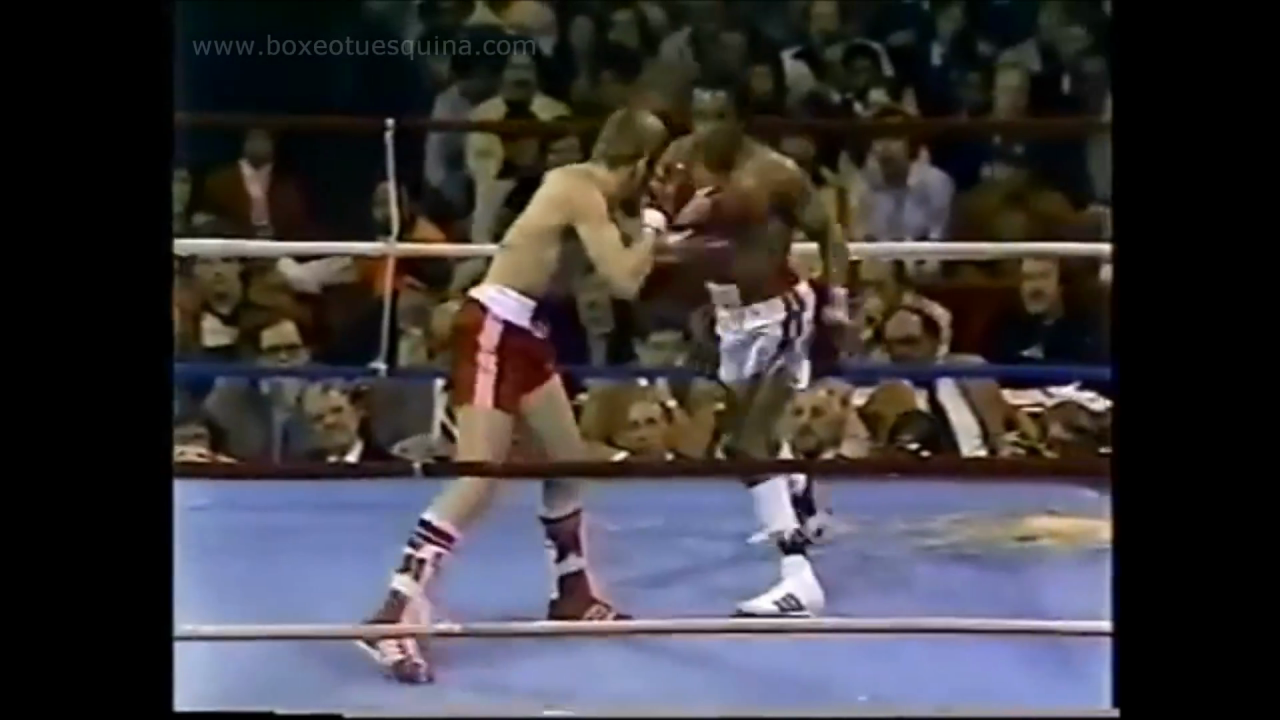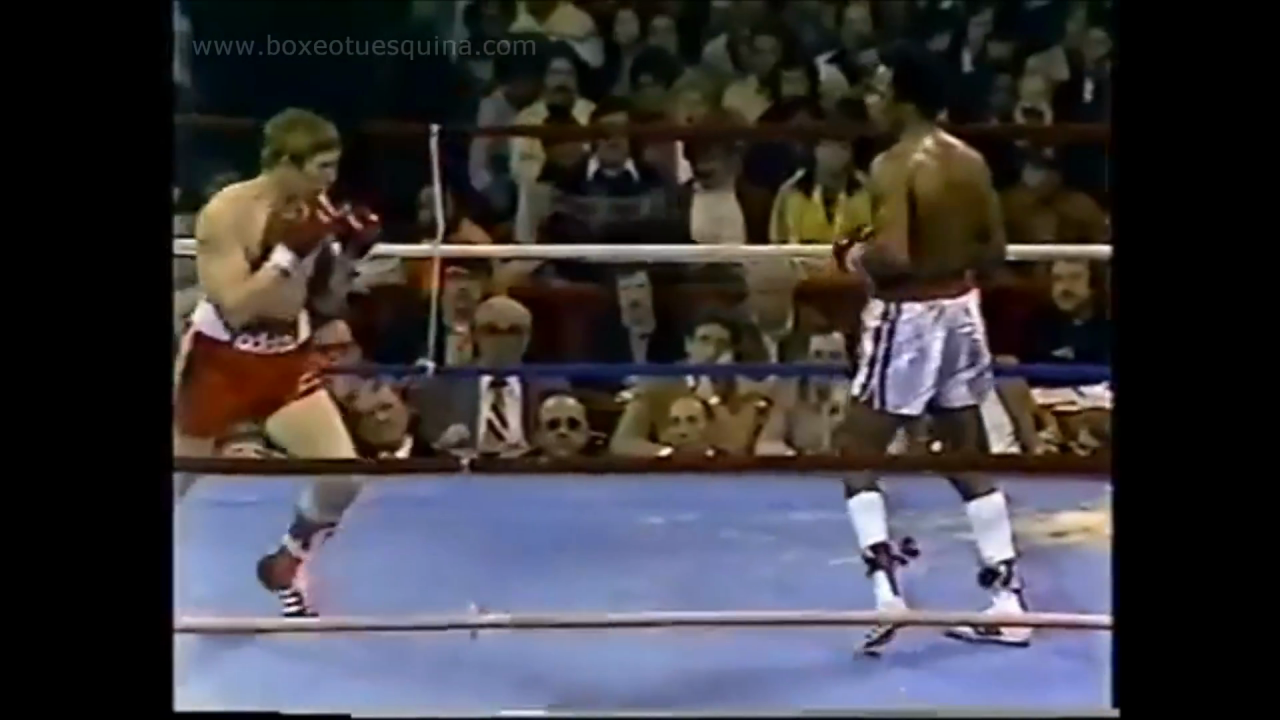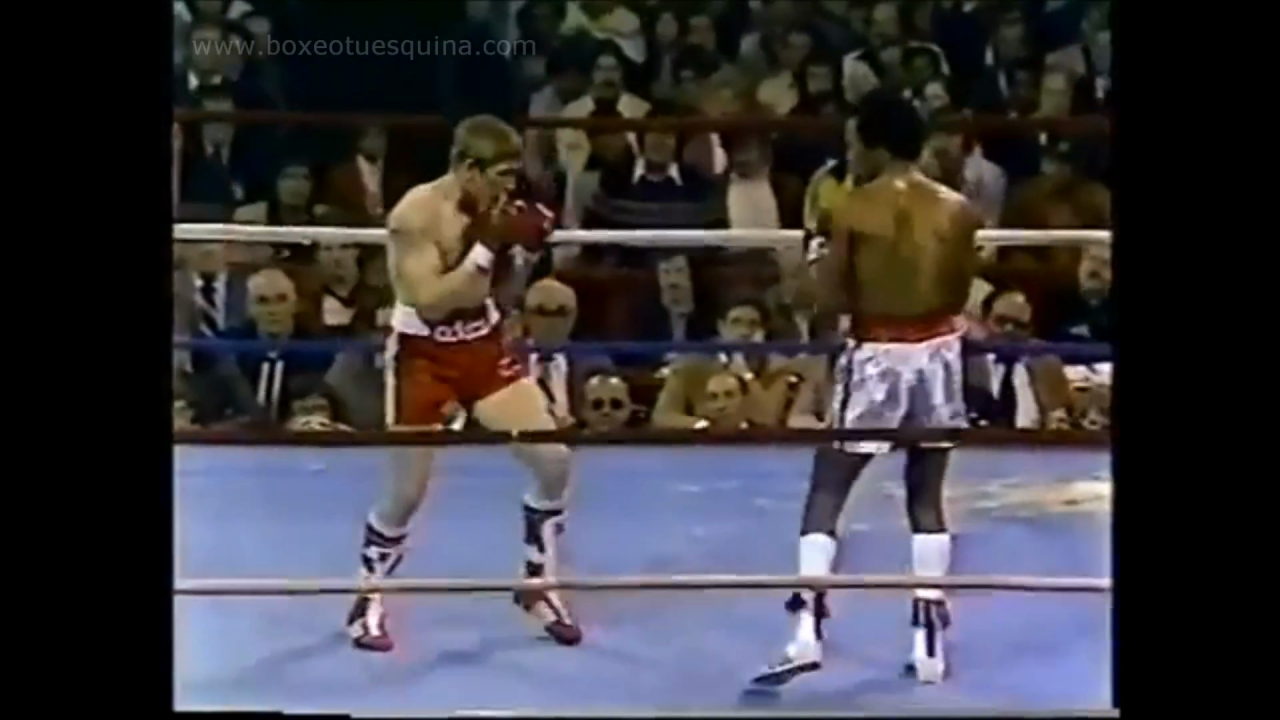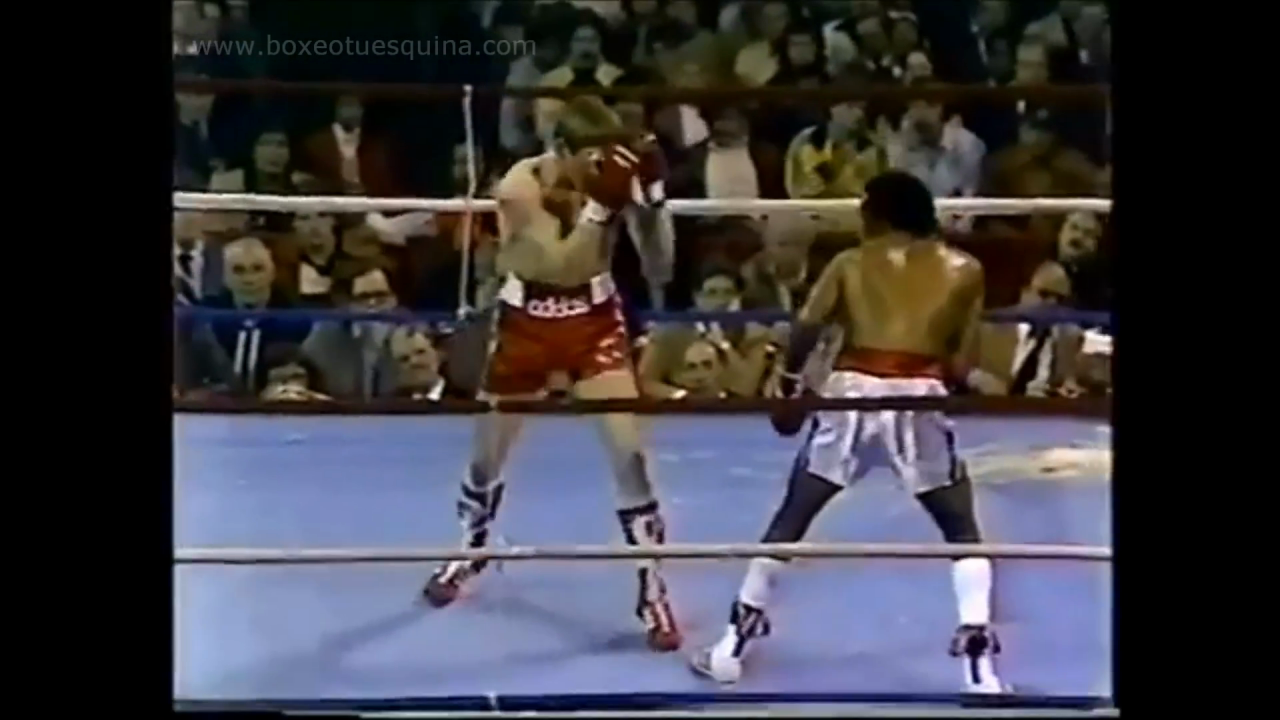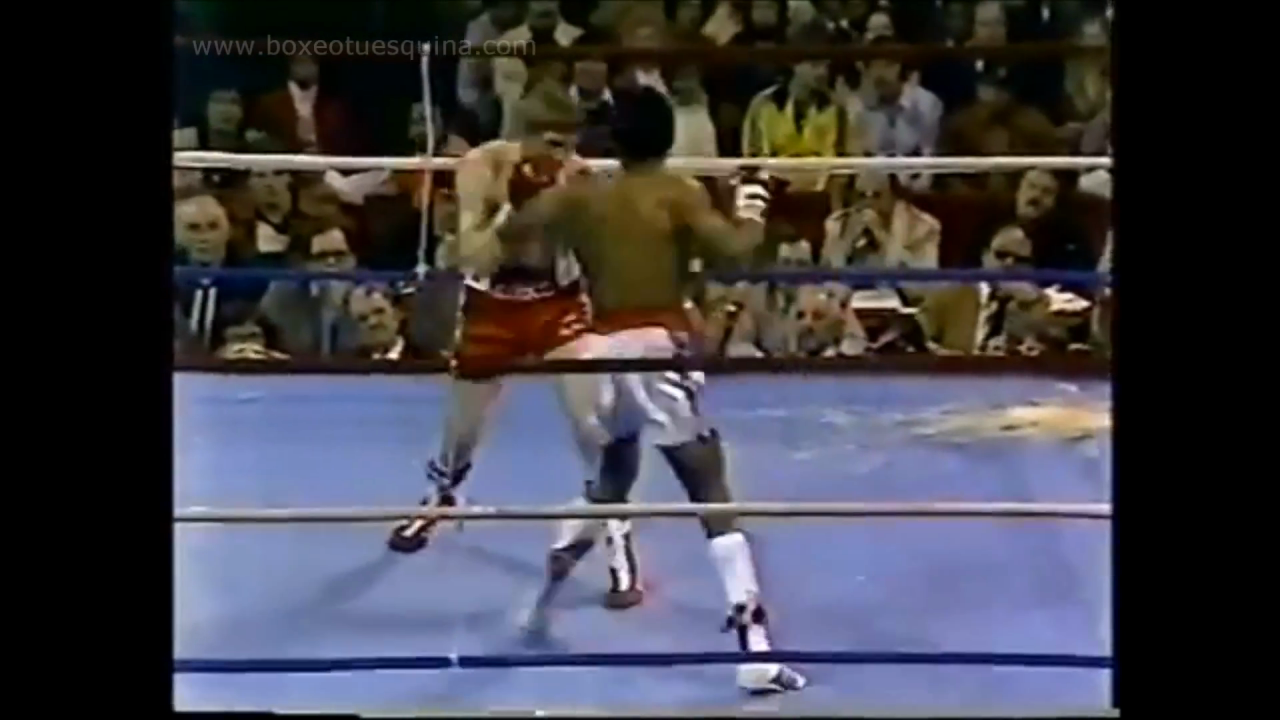
dt=1s
person 1, frame 1
left shoulder: (777, 173)
right shoulder: (682, 158)
left elbow: (829, 234)
left wrist: (835, 306)
left hip: (776, 314)
right hip: (731, 311)
left knee: (744, 442)
right knee: (750, 432)
left ankle: (800, 583)
right ankle: (798, 512)
person 1, frame 2
left shoulder: (893, 166)
right shoulder: (969, 161)
left elbow: (893, 255)
right elbow: (992, 251)
left wrist: (854, 256)
left hip: (907, 319)
right hip: (960, 311)
left knee: (860, 456)
right knee: (968, 462)
left ankle: (886, 586)
right ankle: (1007, 601)
person 1, frame 3
left shoulder: (854, 208)
right shoulder: (958, 210)
left elbow: (831, 298)
right elbow: (957, 297)
left wrist: (819, 259)
left hip: (878, 357)
right hip: (939, 352)
left knee: (826, 494)
right knee: (926, 498)
left ankle: (808, 631)
right ankle: (928, 641)
person 1, frame 4
left shoulder: (850, 263)
right shoulder: (964, 270)
left elbow: (809, 323)
right elbow: (959, 360)
left wrist: (789, 380)
left hip: (852, 390)
right hip: (919, 395)
left knee: (789, 521)
right knee: (963, 532)
left ankle: (730, 647)
right ankle: (978, 663)
person 1, frame 5
left shoulder: (580, 195)
right shoulder: (679, 194)
left elbow: (514, 233)
right elbow: (735, 250)
right wrist: (751, 204)
left hip: (601, 348)
right hip: (656, 348)
left knee: (614, 477)
right knee: (713, 500)
left ankle: (549, 592)
right ankle: (753, 649)
person 2, frame 1
left shoulder: (573, 181)
right shoulder: (583, 197)
right elbow: (625, 283)
right wrist: (656, 217)
left hip: (523, 334)
right hip: (494, 331)
left knee: (571, 461)
right knee: (474, 485)
left ankle: (573, 592)
right ankle: (395, 617)
person 2, frame 2
left shoulder: (310, 211)
right shoulder: (226, 213)
left elbow: (326, 300)
right elbow: (235, 307)
left wrist: (349, 253)
right wrist: (287, 251)
left hip: (288, 354)
right hip: (220, 354)
left knee: (343, 477)
left ankle: (289, 561)
person 2, frame 3
left shoulder: (490, 204)
right shoulder: (418, 212)
left elbow: (500, 280)
right elbow: (431, 302)
left wrist: (531, 237)
right wrist: (487, 250)
left hip: (483, 342)
right hip: (422, 350)
left knee: (554, 459)
right knee: (407, 492)
left ankle: (539, 583)
right ankle: (369, 601)
person 2, frame 4
left shoulder: (613, 177)
right shoulder: (520, 184)
right elbow: (558, 265)
left wrist: (650, 188)
right wrist: (598, 205)
left hip: (594, 318)
right hip: (526, 321)
left knee: (629, 453)
right knee: (487, 455)
left ankle: (652, 593)
right ankle: (469, 550)
person 2, frame 5
left shoulder: (573, 171)
right shoulder: (481, 167)
right elbow: (475, 258)
right wrist: (515, 205)
left hip: (557, 299)
right hip: (492, 304)
left knee: (592, 424)
right knee: (460, 439)
left ankle: (621, 555)
right ankle: (436, 502)
